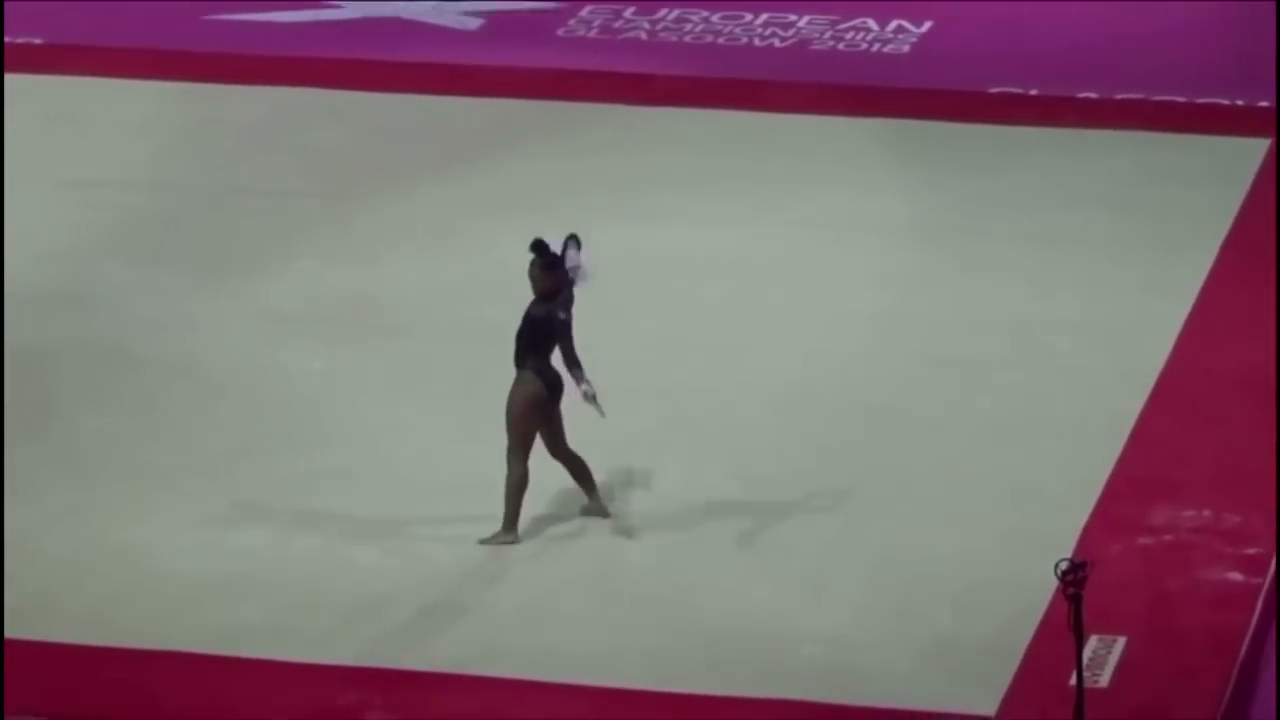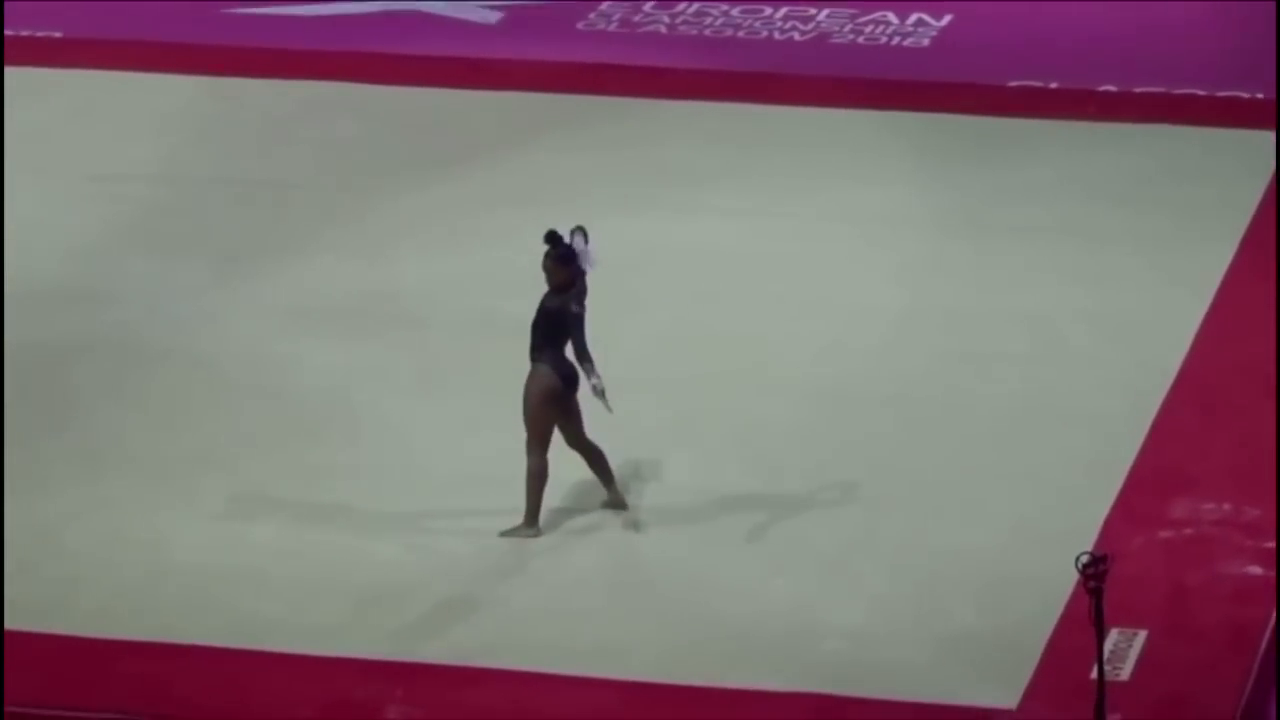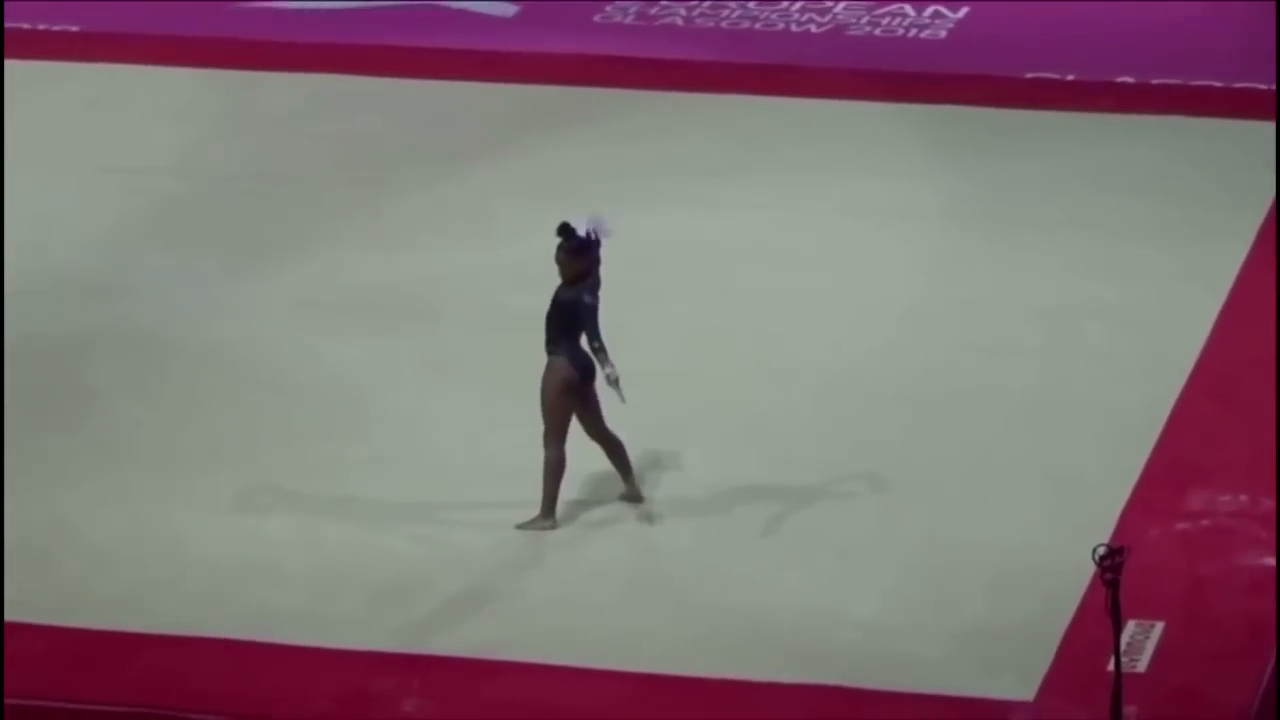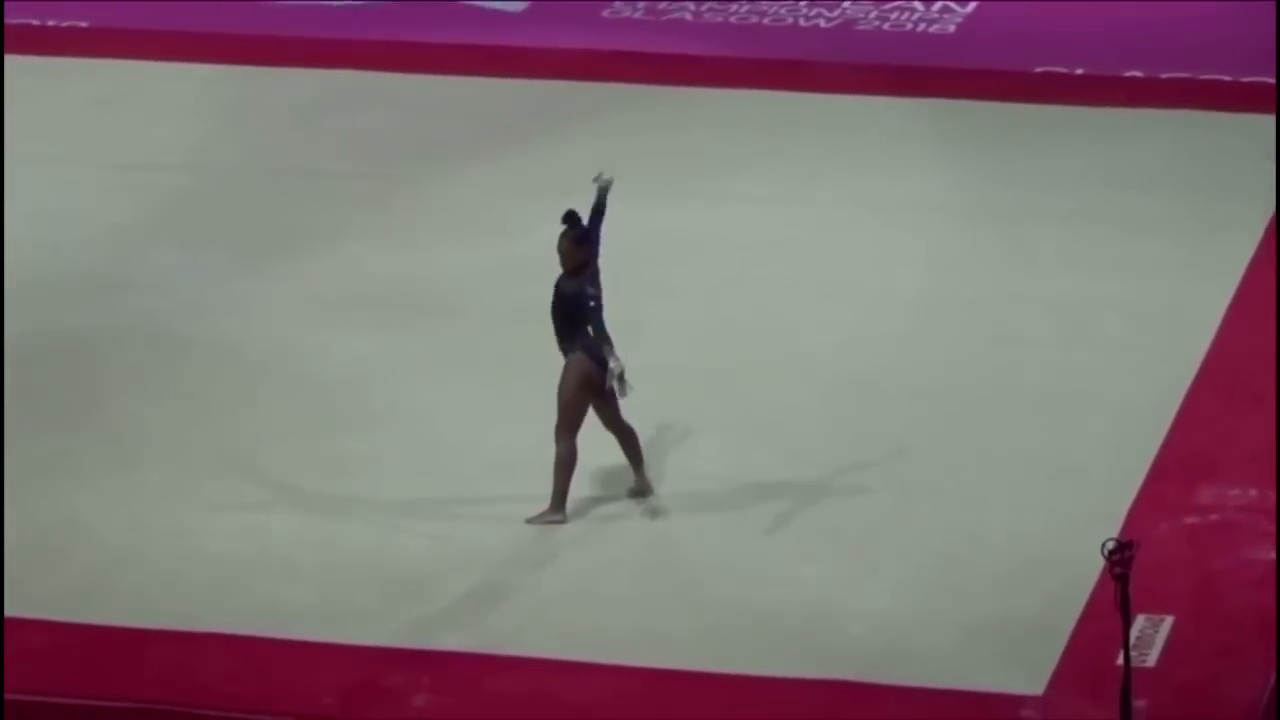
dt=0.2s
person 1, frame 1
left shoulder: (557, 308)
right shoulder: (560, 292)
left elbow: (568, 350)
left wrist: (583, 383)
right wrist: (572, 249)
left hip: (533, 381)
right hip: (543, 380)
left knee: (517, 456)
right knee: (560, 449)
left ankle: (508, 530)
right ankle: (597, 502)
person 1, frame 2
left shoulder: (570, 302)
right shoulder: (574, 286)
left elbow: (579, 343)
right elbow: (578, 235)
left wrist: (593, 377)
right wrist: (579, 242)
left hip: (547, 373)
right hip: (560, 372)
left knee: (536, 449)
right knee: (579, 440)
left ankle: (530, 522)
right ankle: (614, 494)
person 1, frame 3
left shoulder: (583, 293)
right shoulder: (587, 278)
left elbow: (592, 333)
right elbow: (594, 236)
left wrist: (607, 366)
right wrist: (594, 233)
left hip: (564, 365)
right hip: (576, 364)
left knee: (553, 441)
right knee: (600, 431)
left ankle: (547, 515)
right ankle: (632, 487)
person 1, frame 4
left shoulder: (584, 285)
right shoulder: (583, 269)
left elbow: (597, 324)
right elbow: (593, 225)
left wrist: (614, 361)
right wrist: (602, 193)
left hip: (584, 359)
right hip: (588, 358)
left knee: (565, 435)
right knee: (615, 422)
left ankle: (557, 508)
right ankle: (642, 481)
